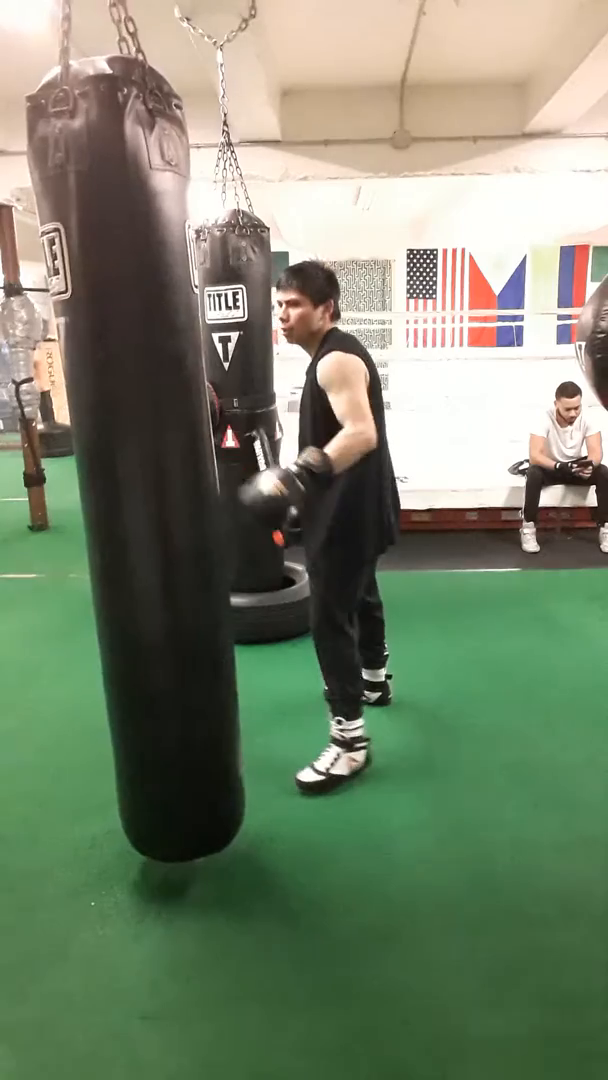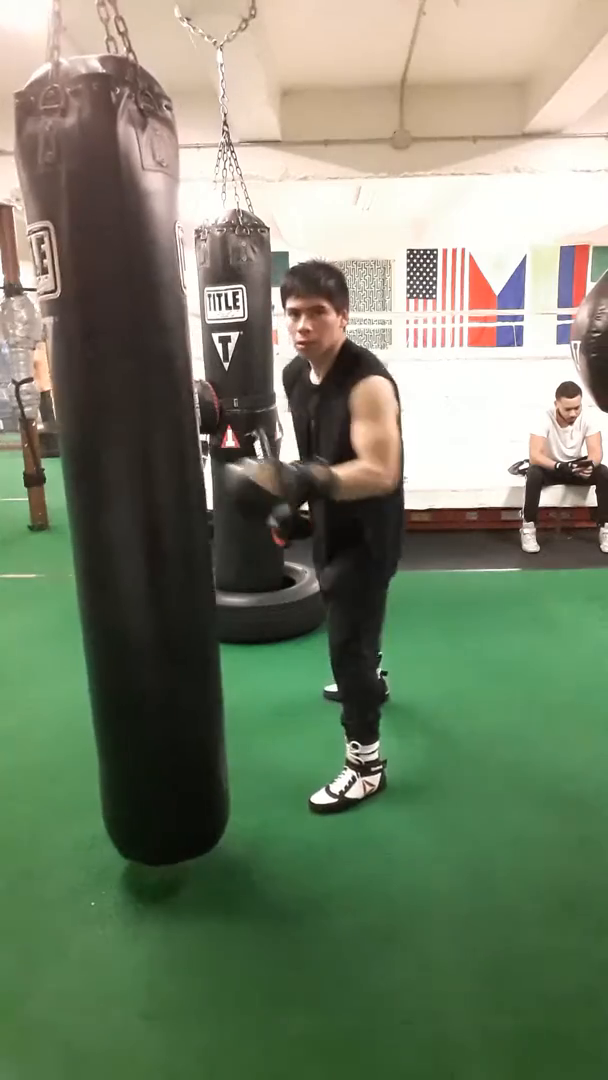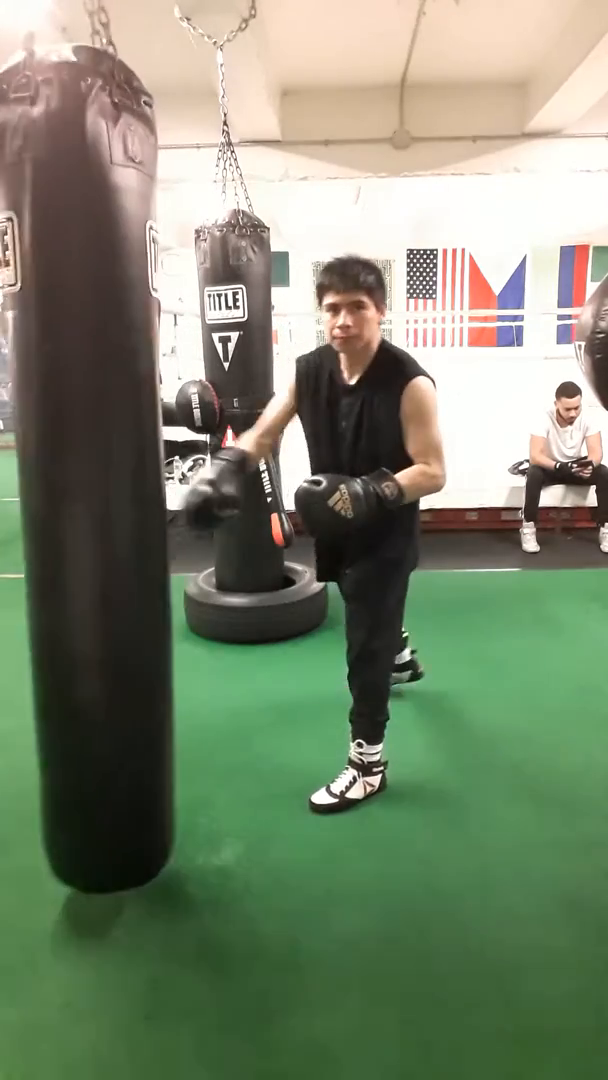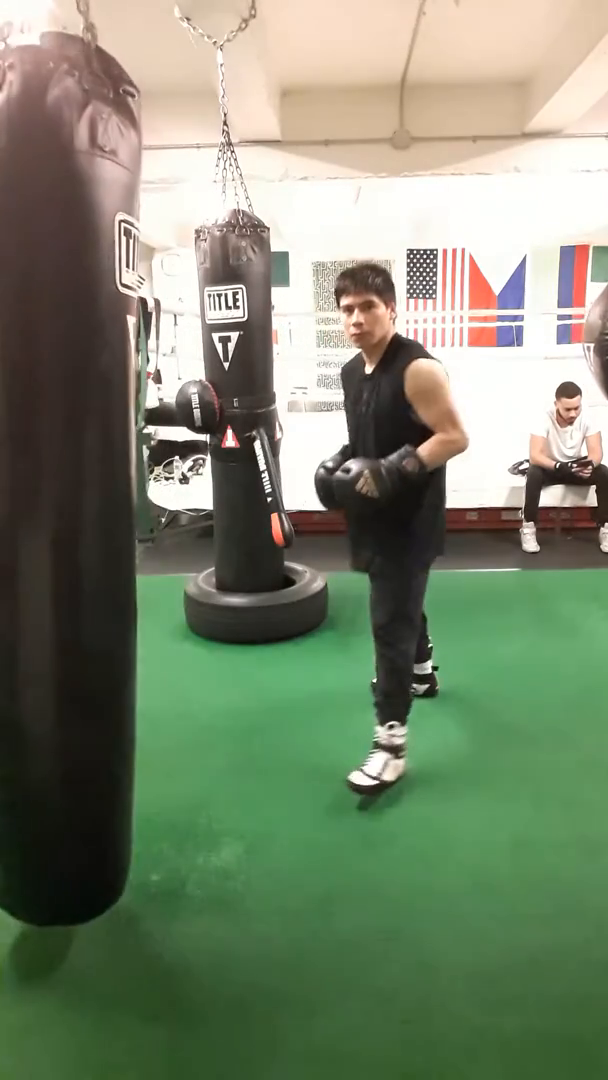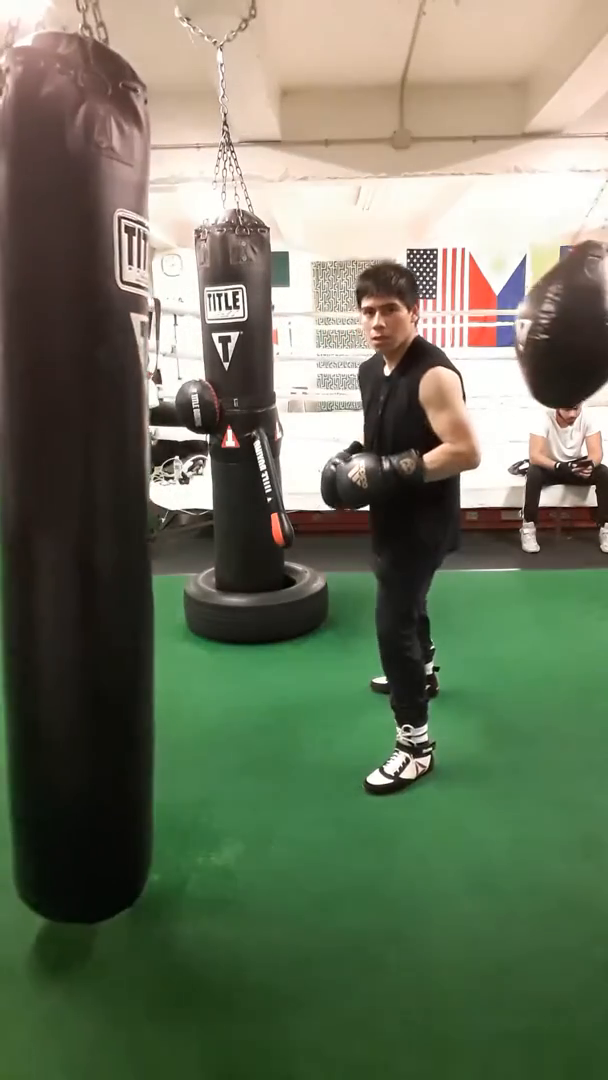
dt=0.4s
person 1, frame 1
left shoulder: (336, 359)
right shoulder: (334, 355)
left elbow: (361, 434)
left wrist: (295, 475)
right wrist: (298, 476)
left hip: (347, 512)
right hip: (354, 507)
left knee: (331, 616)
right knee: (361, 596)
left ankle: (350, 740)
right ankle: (374, 679)
person 1, frame 2
left shoulder: (368, 382)
right shoulder: (295, 373)
left elbow: (382, 474)
left wrist: (294, 479)
right wrist: (284, 481)
left hip: (366, 533)
right hip: (328, 527)
left knee: (348, 637)
right knee: (350, 623)
left ankle: (365, 764)
right ankle: (370, 680)
person 1, frame 3
left shoulder: (410, 384)
right shoulder: (310, 370)
left elbow: (433, 473)
right elbow: (264, 433)
left wrist: (366, 496)
right wrist: (222, 473)
left hip: (385, 535)
right hip: (340, 529)
left knee: (363, 642)
right knee: (369, 612)
left ankle: (366, 766)
right ankle: (397, 660)
person 1, frame 4
left shoulder: (416, 367)
right shoulder: (352, 372)
left elbow: (455, 437)
left wrist: (393, 470)
right wrist: (342, 464)
left hip: (409, 517)
right hip: (376, 514)
left knee: (390, 618)
right knee: (402, 600)
left ankle: (392, 742)
right ankle: (421, 669)
person 1, frame 5
left shoulder: (433, 374)
right shoulder: (371, 370)
left elbow: (466, 452)
left wrist: (391, 471)
right wrist: (351, 461)
left hip: (421, 522)
right hip: (391, 518)
left knee: (393, 624)
right knee: (405, 604)
left ankle: (415, 744)
right ankle: (421, 671)
